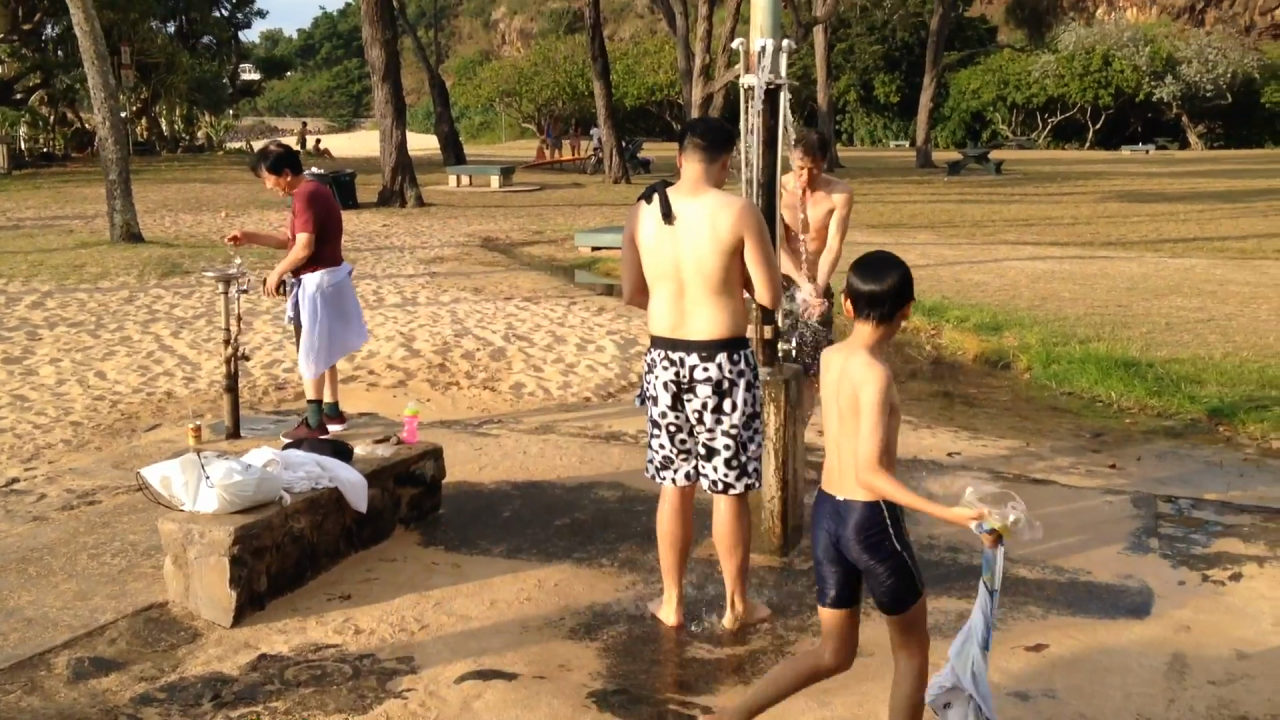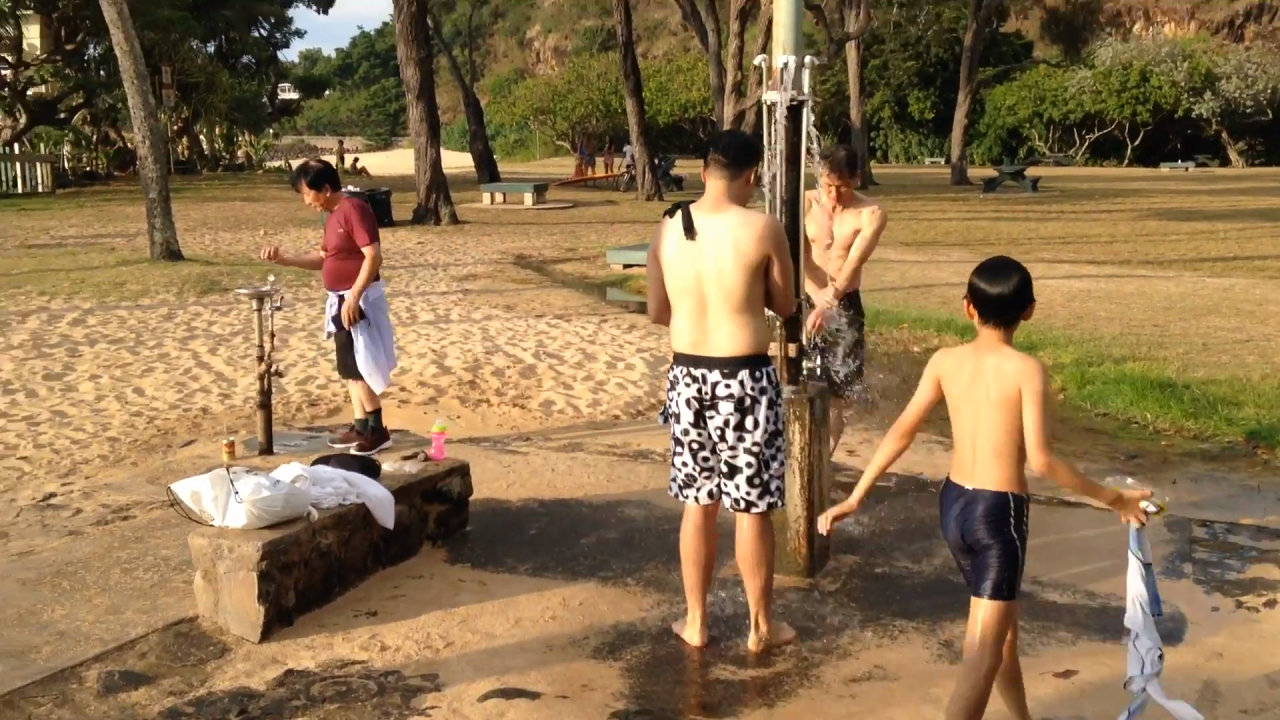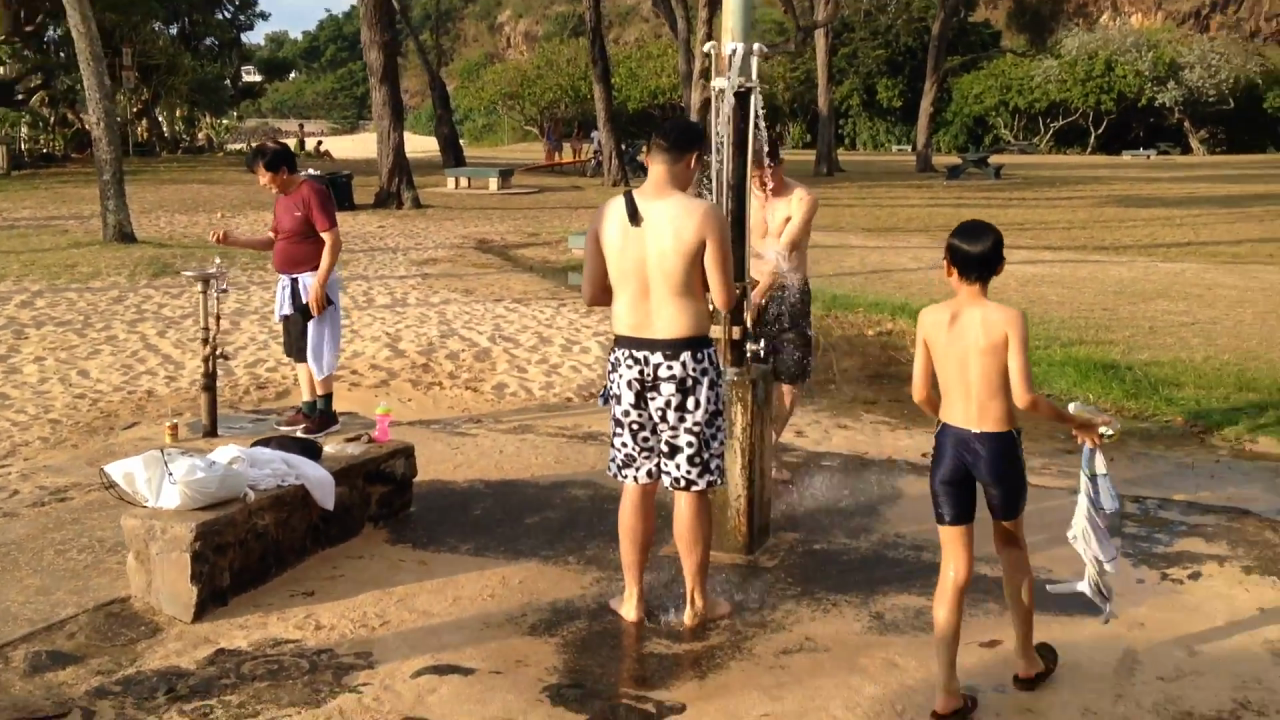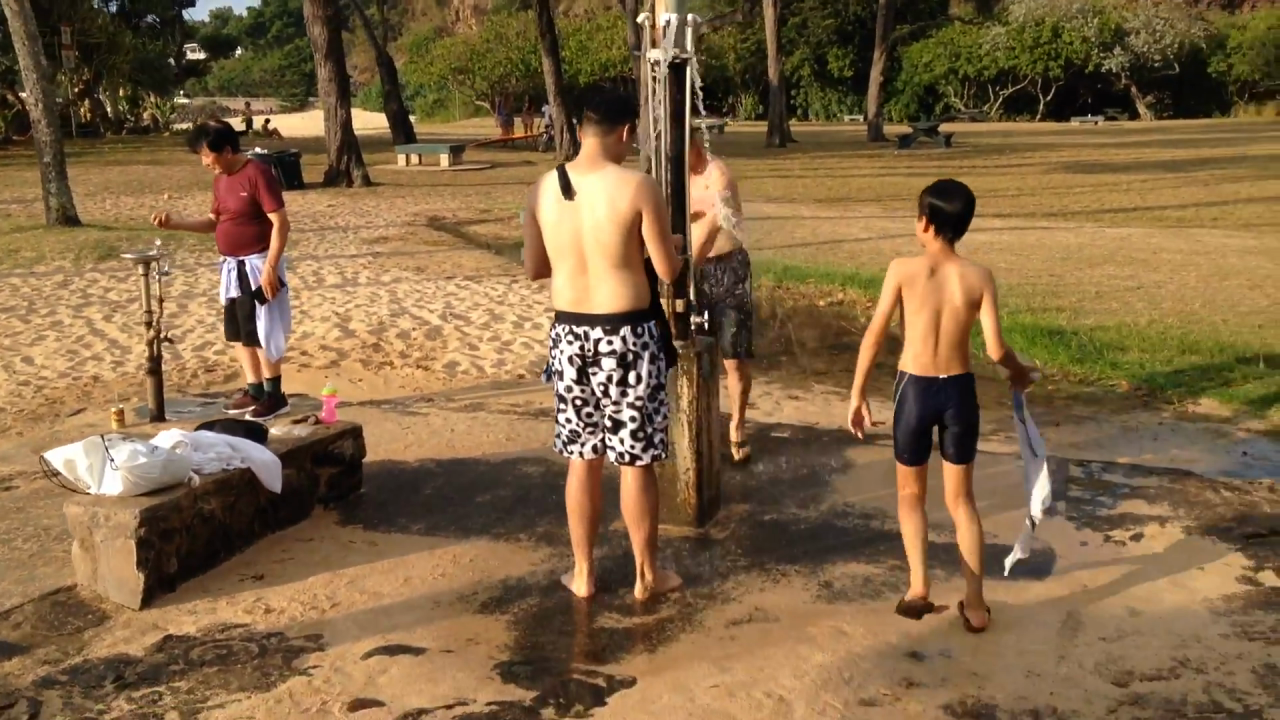
dt=0.4s
person 1, frame 1
left shoulder: (642, 211)
right shoulder: (739, 211)
left elbow: (632, 293)
right elbow: (770, 296)
left hip: (664, 358)
right hip: (722, 360)
left knee: (675, 483)
right knee: (729, 488)
left ankle: (671, 600)
right ankle: (737, 604)
person 1, frame 2
left shoulder: (667, 228)
right shoulder: (761, 227)
left elbow: (658, 311)
right elbow: (786, 306)
left hip: (688, 376)
right hip: (745, 379)
left knee: (698, 502)
right knee: (752, 507)
left ankle: (695, 621)
right ankle: (761, 625)
person 1, frame 3
left shoulder: (608, 213)
right shoulder: (703, 215)
left elbow: (592, 294)
right elbow: (725, 300)
left hip: (629, 358)
right hip: (686, 360)
left knee: (637, 481)
right knee: (691, 485)
left ankle: (632, 597)
right ankle: (696, 601)
person 1, frame 4
left shoulder: (543, 188)
right shoulder: (637, 187)
left elbow: (535, 270)
right elbow: (668, 271)
right wrist: (671, 245)
left hip: (569, 334)
right hip: (626, 334)
left knee: (582, 458)
right knee: (636, 460)
left ankle: (583, 572)
right ankle: (647, 574)
person 2, frame 1
left shoulder: (830, 357)
right shoulder: (875, 374)
right elbow: (872, 472)
right wrist: (947, 513)
left hip: (828, 514)
right hip: (873, 522)
left knee: (832, 653)
right knee: (912, 649)
person 2, frame 2
left shoulder: (944, 361)
right shoulder: (1028, 370)
left elbow: (901, 432)
right elbow: (1040, 460)
left wrist: (855, 499)
right wrist: (1108, 497)
left hip: (954, 504)
right hip: (1001, 513)
left knee: (1001, 620)
right knee: (985, 650)
person 2, frame 3
left shoulder: (929, 318)
right shoulder: (1009, 318)
left elbow: (921, 393)
right elbow: (1024, 397)
right wrist: (1075, 421)
left hip: (950, 446)
right hip: (999, 448)
left knee: (955, 570)
right knee: (1011, 544)
right ankle: (1027, 661)
person 2, frame 4
left shoulder: (903, 269)
right shoulder: (980, 274)
left elbow: (874, 335)
right elbow: (997, 349)
left wrist: (857, 394)
right wrist: (1019, 371)
left hip: (914, 391)
right hip: (959, 391)
left knee: (911, 493)
right knee: (960, 498)
left ankle: (919, 586)
right ankle: (975, 604)
person 3, frame 1
left shoulder: (839, 193)
right shoulder: (776, 190)
left elbow: (833, 246)
right elbow: (778, 247)
left wrist: (816, 287)
right wrist: (804, 284)
left hip: (817, 288)
right hip: (782, 285)
left knee: (812, 369)
person 3, frame 2
left shoulder: (872, 214)
right shoulder: (806, 203)
left elbow: (852, 267)
left wrist: (825, 307)
right wrist: (817, 294)
left hip: (845, 307)
right hip: (808, 303)
left knee: (840, 393)
person 3, frame 3
left shoulder: (803, 200)
left elbow: (783, 254)
left wrist: (756, 298)
left hip: (790, 294)
right hip: (754, 291)
left knee: (789, 381)
person 3, frame 4
left shoulder: (718, 176)
left elbow: (705, 236)
left hip: (728, 268)
right hip: (697, 267)
left knee: (735, 357)
left ankle: (737, 427)
person 4, frame 1
left shoulder: (306, 195)
right shoulder: (311, 192)
left elbow: (304, 247)
right elbow: (290, 239)
left wrist: (276, 274)
right wrist: (251, 237)
left hip: (317, 283)
right hip: (323, 282)
left knee: (310, 353)
right knee: (322, 352)
left ankle: (313, 423)
right ankle: (332, 412)
person 4, frame 2
left shoulder: (354, 210)
right shoulder: (332, 216)
left elbow: (373, 256)
right elbow: (322, 258)
left wrist: (353, 297)
right wrist: (284, 259)
left hip: (359, 301)
right hip: (342, 301)
left knee: (358, 367)
right knee: (349, 368)
left ankle: (377, 431)
right ankle: (360, 426)
person 4, frame 3
left shoulder: (313, 194)
right shoulder: (282, 199)
left elbow: (333, 242)
right elbow: (273, 239)
left wrist: (319, 284)
right wrist: (233, 241)
left hip: (310, 284)
right hip: (290, 285)
left knee: (313, 350)
right knee: (298, 351)
left ankle: (326, 414)
right ankle: (308, 409)
person 4, frame 4
left shoulder: (257, 174)
right shoulder: (221, 180)
left elbow: (280, 222)
right elbow: (214, 222)
left wrist: (271, 266)
right wrist: (174, 223)
left hip: (255, 266)
right hip: (232, 267)
left knee: (260, 333)
right knee: (237, 334)
left ankle: (275, 396)
right ankle: (256, 390)
